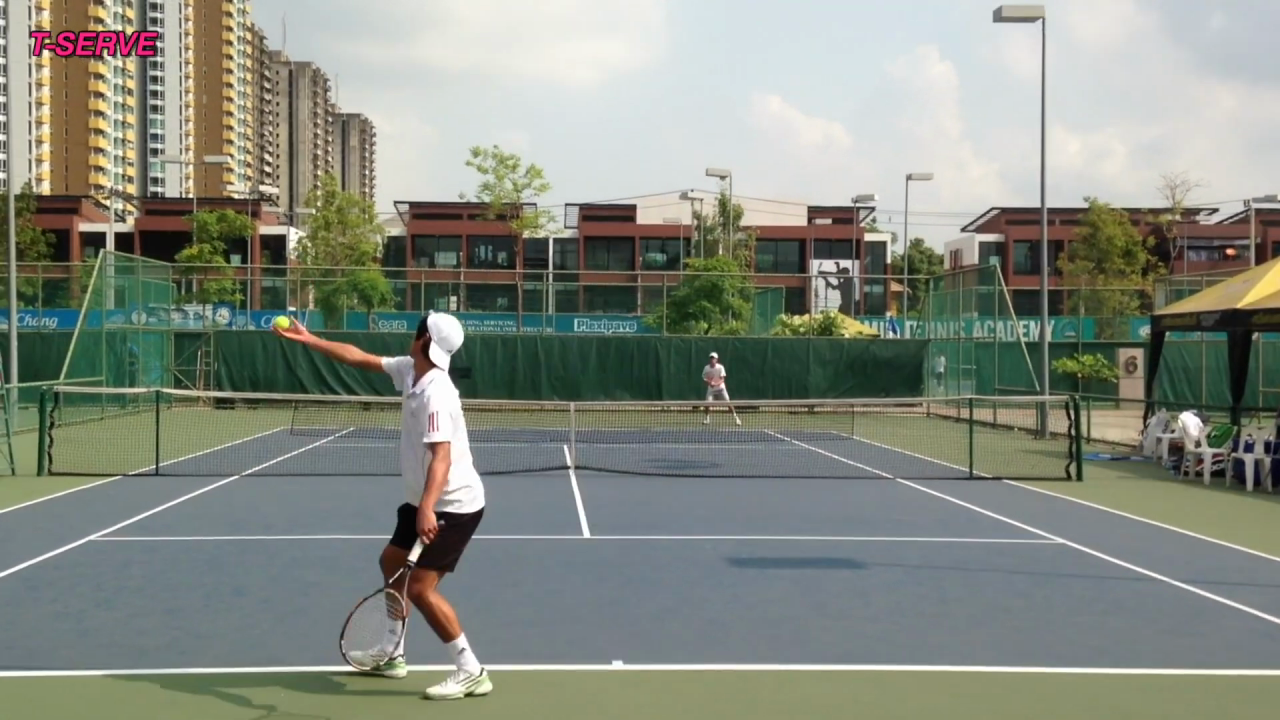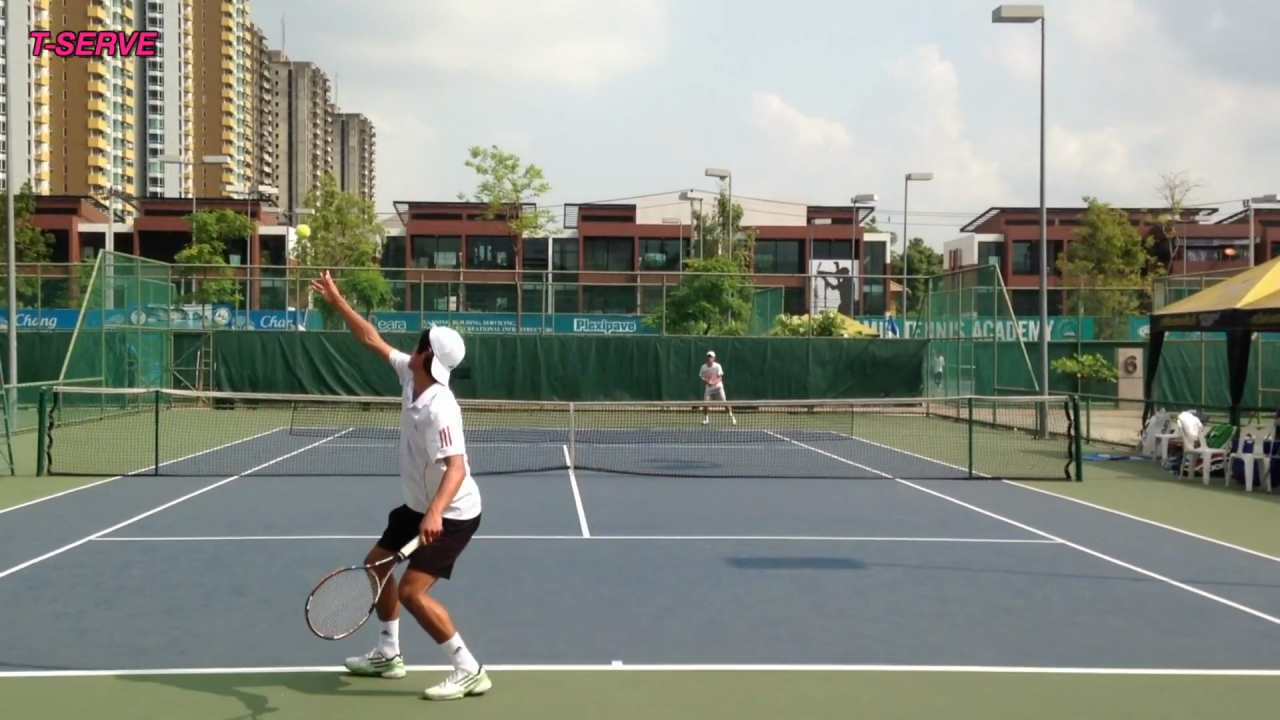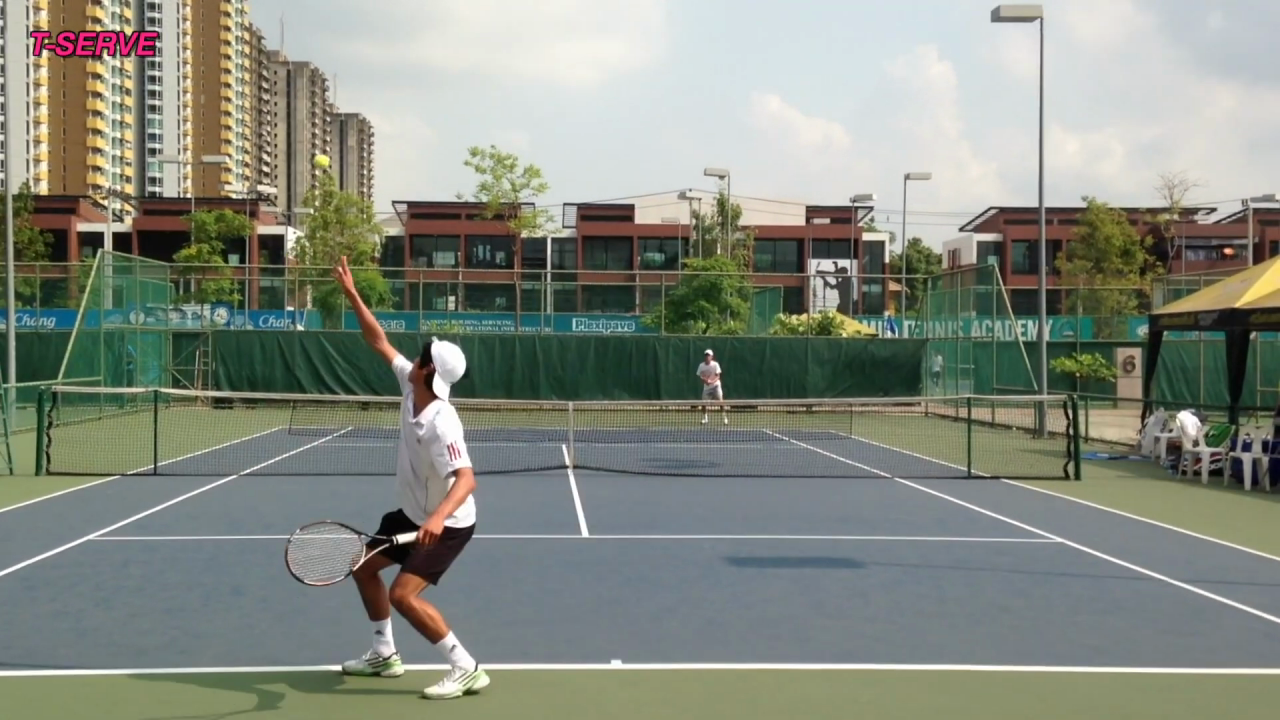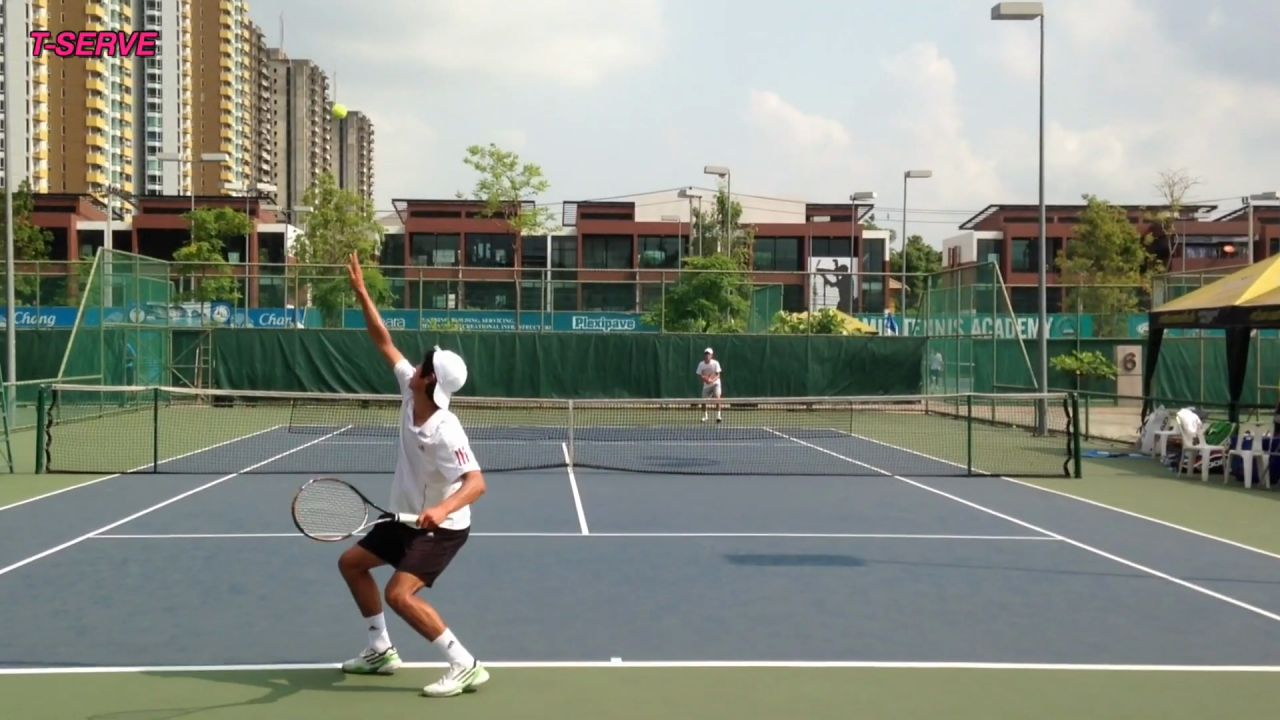
dt=0.1s
person 1, frame 1
left shoulder: (435, 392)
right shoulder: (410, 370)
left elbow: (442, 457)
right elbow: (361, 357)
left wrist: (428, 507)
right wrist: (310, 341)
left hip: (453, 506)
right hip: (423, 502)
left knee: (422, 588)
right knee: (392, 562)
left ankle: (472, 672)
right ankle: (393, 653)
person 1, frame 2
left shoulder: (439, 412)
right shoulder: (412, 377)
left elbow: (456, 471)
right elbow: (372, 338)
left wrist: (434, 515)
right wrist: (336, 300)
left hip: (454, 516)
right hip: (418, 508)
left knee: (411, 591)
right knee: (379, 565)
left ankle: (469, 671)
right ankle: (387, 655)
person 1, frame 3
left shoulder: (442, 424)
right shoulder: (413, 384)
left elbow: (466, 480)
right elbow: (378, 341)
left wrist: (439, 518)
right wrist: (351, 294)
left hip: (447, 523)
right hip: (413, 515)
left knee: (403, 595)
right knee: (363, 566)
left ankle: (467, 669)
right ankle: (384, 653)
person 1, frame 4
left shoulder: (446, 433)
right shoulder: (412, 392)
left elbow: (477, 483)
right elbow: (383, 341)
left wrist: (444, 507)
right wrist: (361, 290)
left hip: (442, 528)
right hip: (405, 518)
left knee: (400, 594)
right knee: (351, 563)
left ankle: (466, 665)
right ankle: (380, 650)
